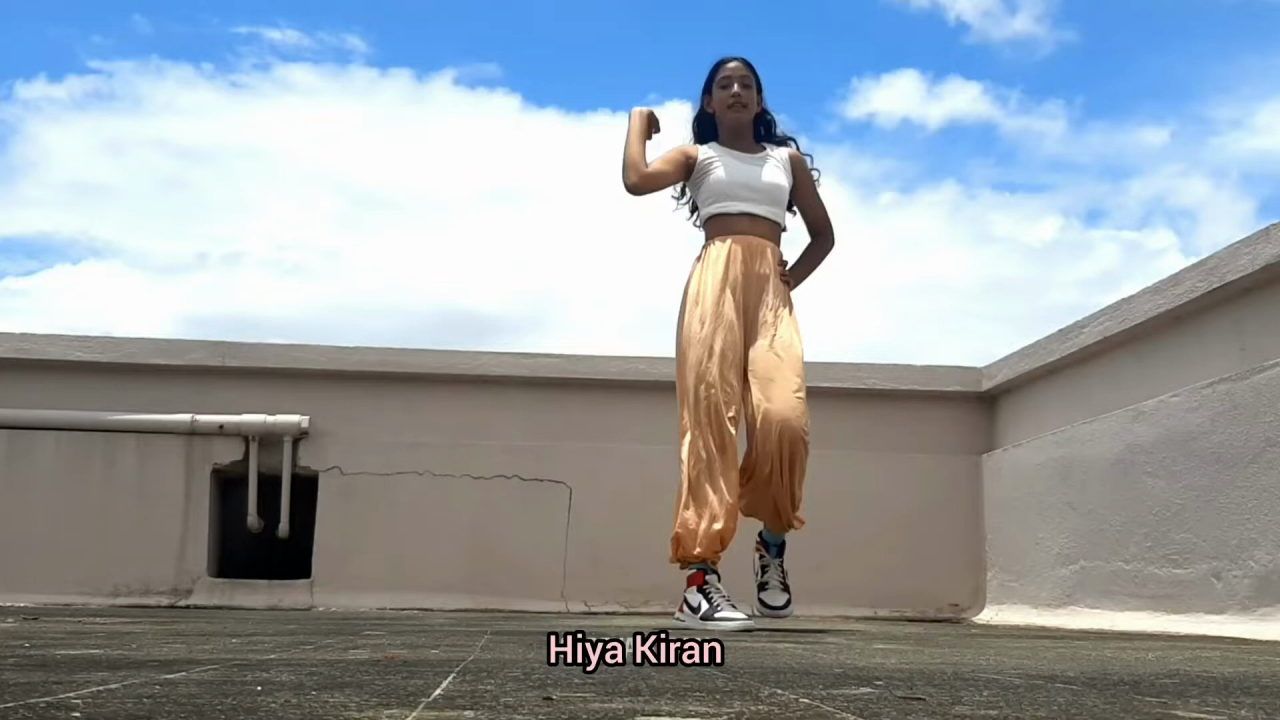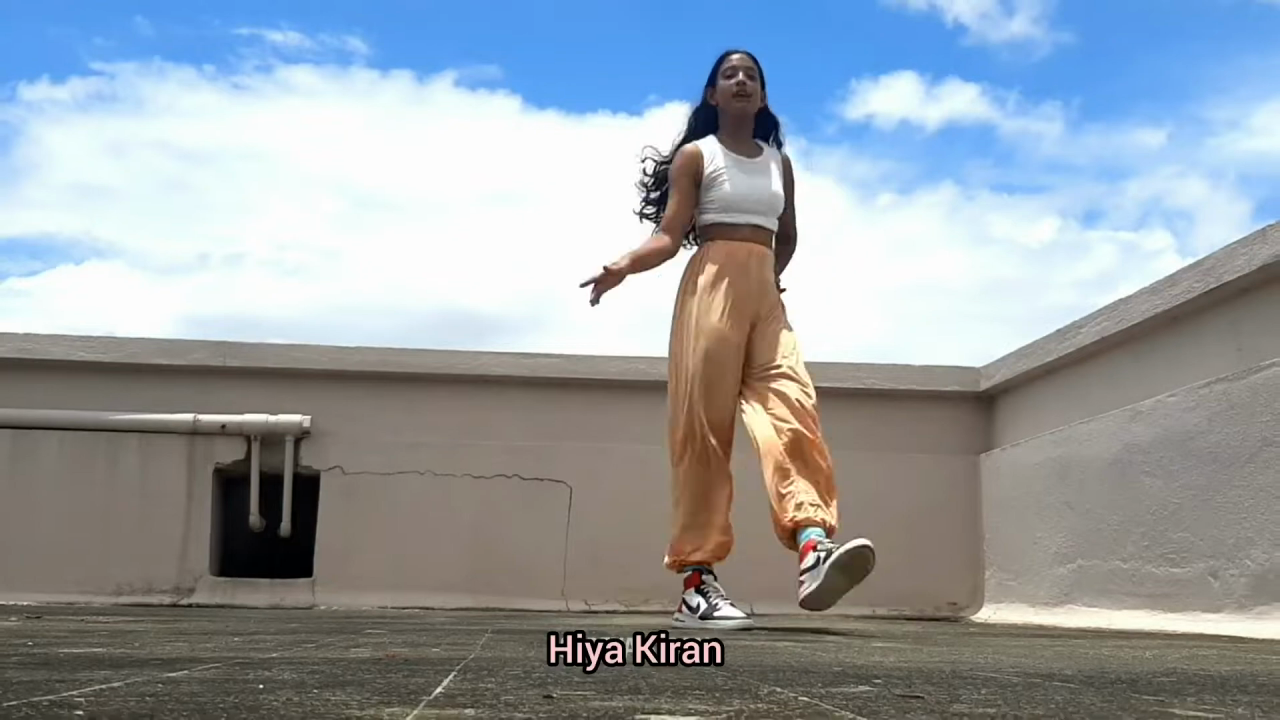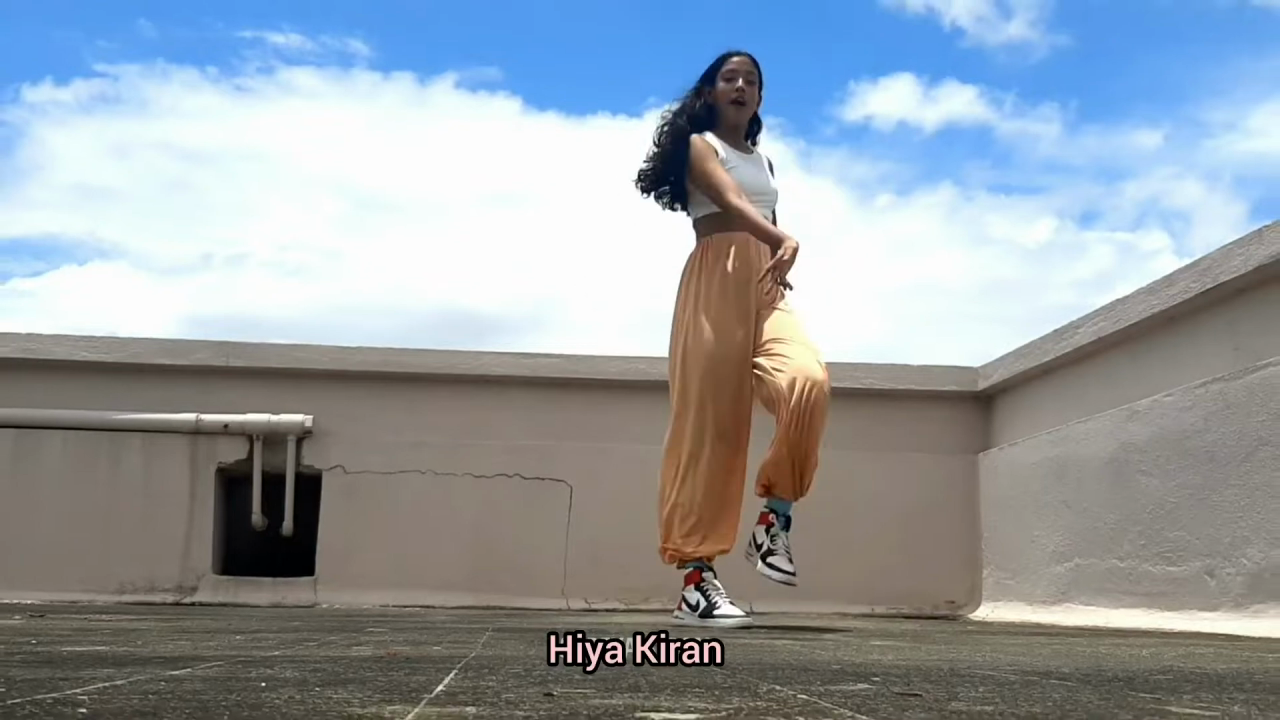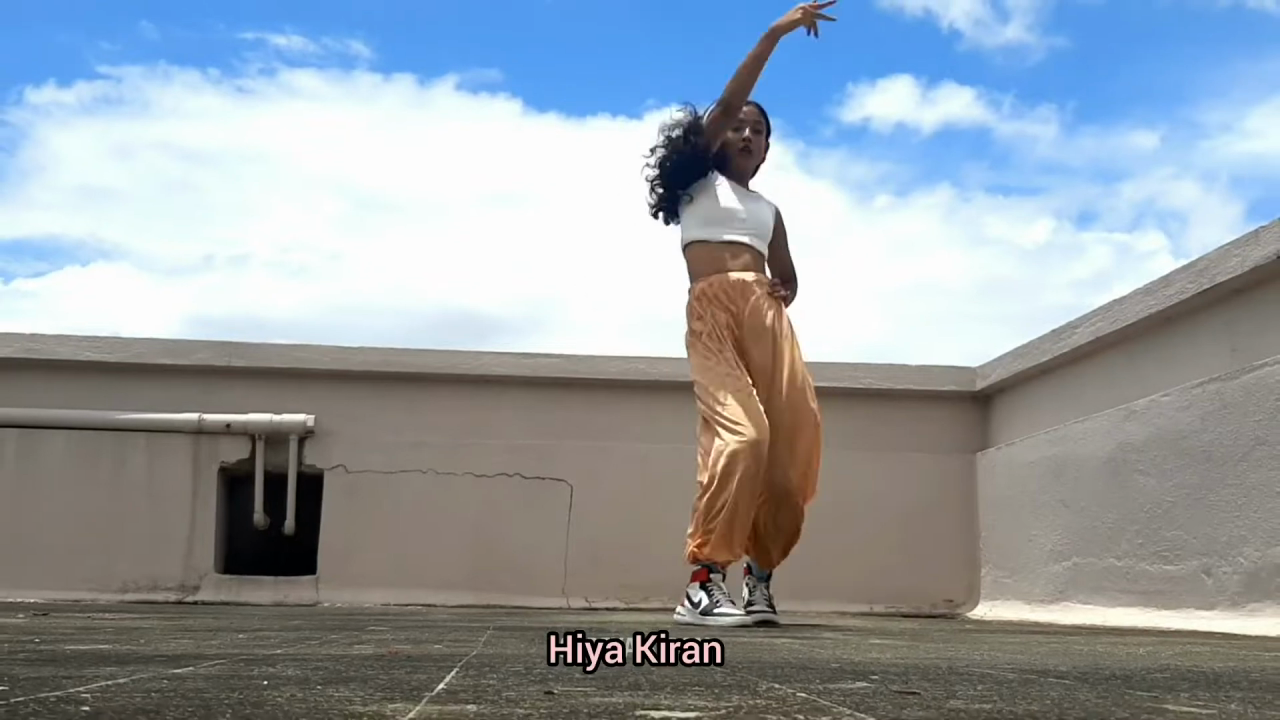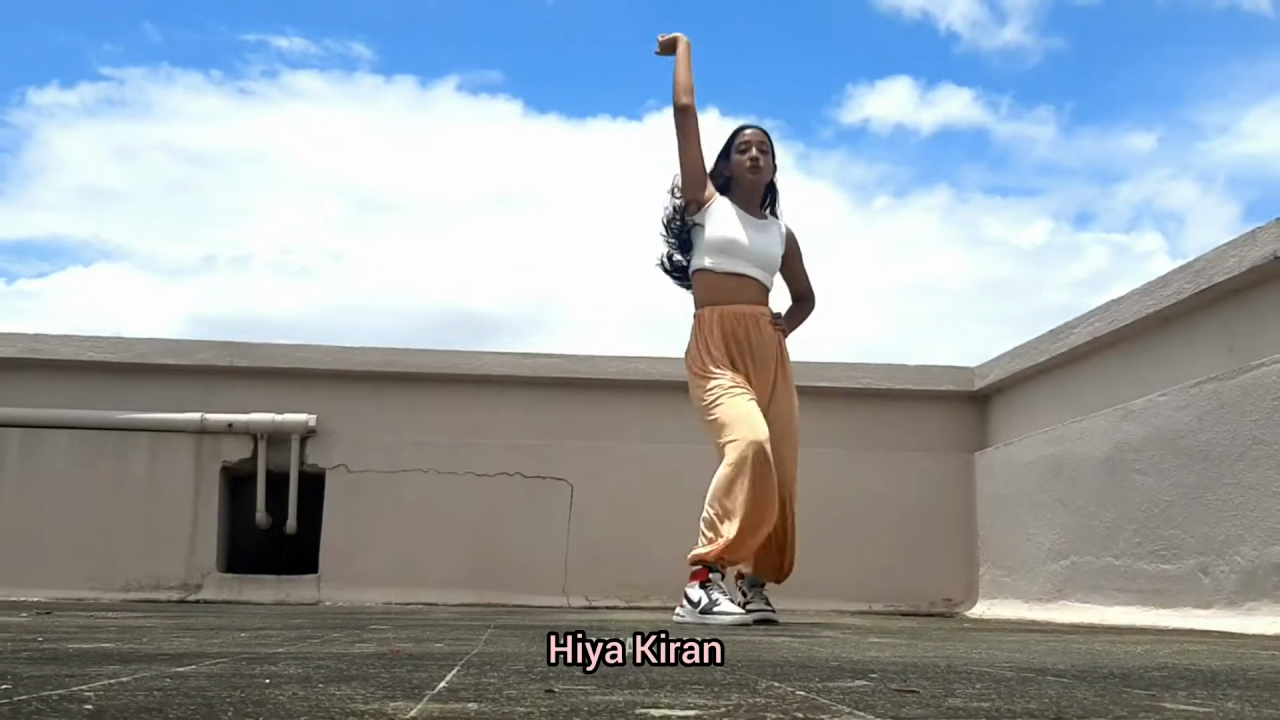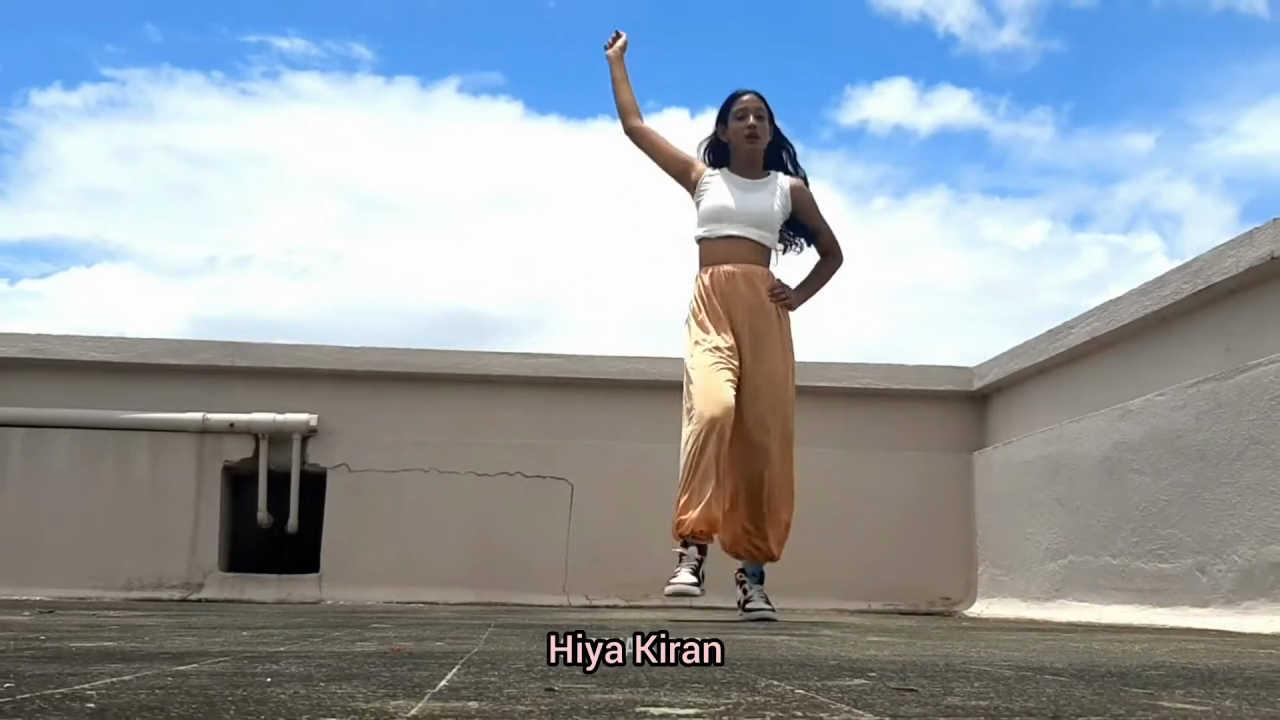
dt=0.2s
person 1, frame 1
left shoulder: (790, 159)
right shoulder: (695, 156)
left elbow: (824, 236)
right elbow: (637, 181)
left wrist: (790, 281)
right wrist: (638, 125)
left hip: (771, 289)
right hip: (715, 282)
left knee: (783, 418)
right knee: (712, 415)
left ankle: (772, 541)
right ankle: (700, 579)
person 1, frame 2
left shoulder: (779, 162)
right shoulder: (693, 156)
right elbow: (669, 237)
left wrist: (769, 279)
right wrist: (623, 267)
left hip: (763, 297)
right hip: (712, 289)
left knee: (791, 403)
right knee: (704, 427)
left ankle: (815, 545)
right ankle: (697, 579)
person 1, frame 3
left shoulder: (762, 162)
right shoulder: (699, 144)
right elbow: (731, 198)
left wrist: (779, 251)
right wrist: (780, 240)
left hip: (765, 285)
right hip: (713, 281)
left knee: (807, 381)
right knee: (707, 420)
left ankle: (775, 520)
right ankle: (694, 574)
person 1, frame 4
left shoulder: (766, 204)
right shoulder: (702, 170)
left elbow: (789, 284)
right elbow: (726, 104)
left wrist: (775, 307)
left hip: (766, 324)
right hip: (712, 324)
left knee: (794, 461)
right knee: (741, 439)
left ankle: (759, 568)
right ankle: (703, 586)
person 1, frame 5
left shoulder: (781, 234)
right shoulder: (705, 200)
left elbow: (805, 296)
right elbow: (683, 111)
left wrist: (782, 326)
right wrist: (682, 50)
left hip: (766, 350)
right hip: (713, 347)
left knee: (776, 471)
right knee: (748, 446)
left ankle: (754, 584)
right ankle: (704, 580)
person 1, frame 6
left shoulder: (791, 187)
right shoulder: (700, 175)
left elbow: (832, 251)
right elbow: (635, 128)
left wrist: (804, 290)
right wrist: (618, 61)
left hip: (766, 308)
right hip: (710, 305)
left knee: (765, 434)
right knee: (711, 412)
left ankle: (753, 570)
right ankle: (693, 545)
